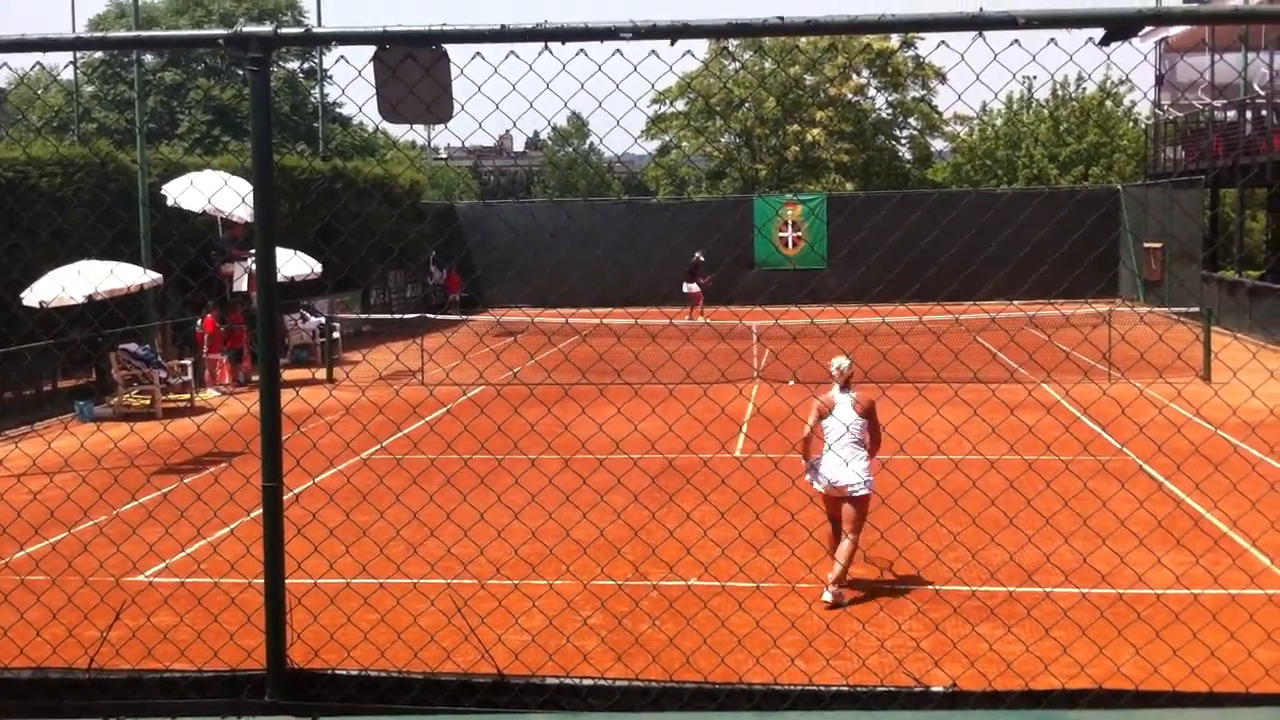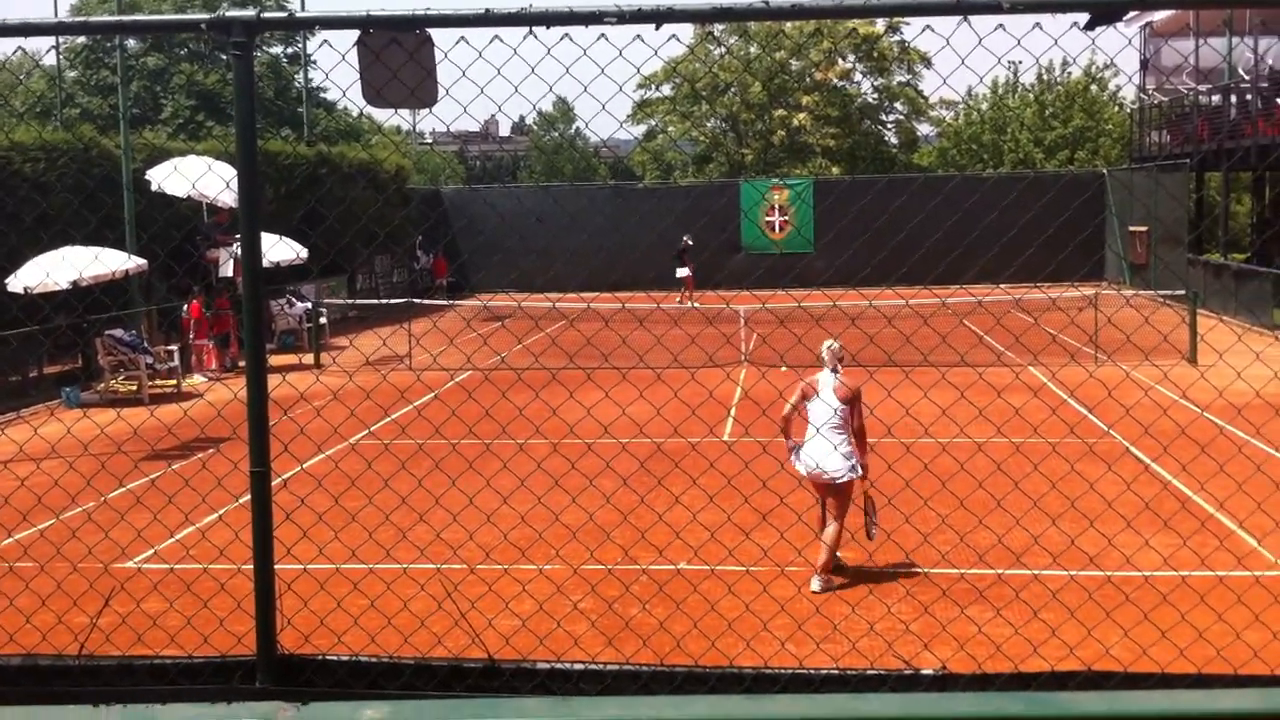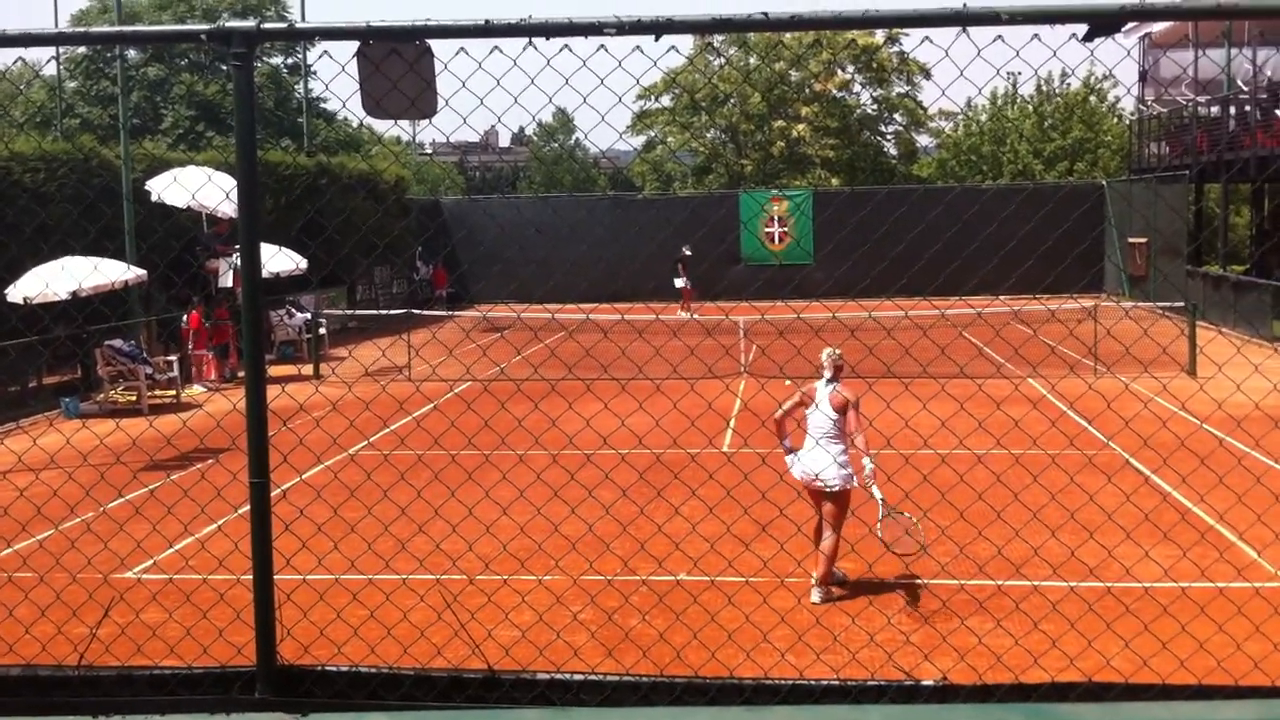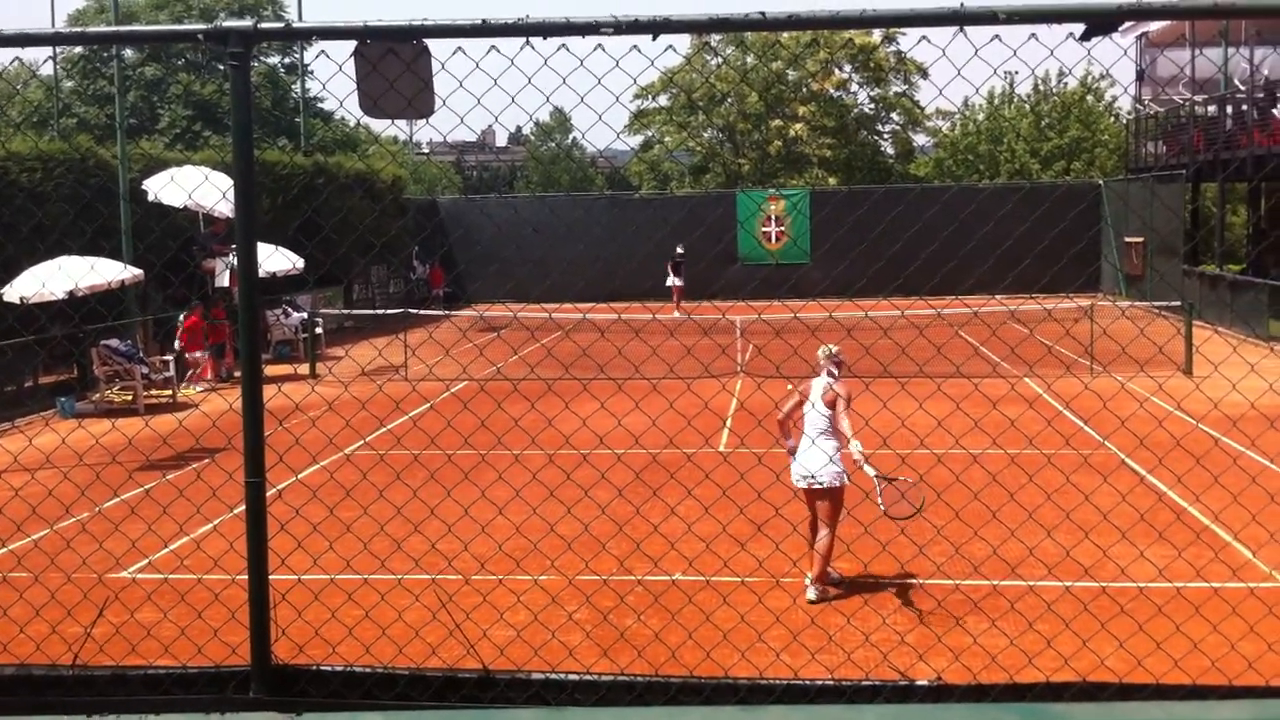
dt=0.2s
person 1, frame 1
left shoulder: (822, 401)
right shoulder: (866, 402)
left elbow: (807, 435)
right elbow: (876, 440)
left wrist: (807, 463)
left hip: (828, 470)
right hip: (857, 473)
left knee: (836, 524)
right knee: (851, 534)
left ankle: (837, 576)
right ankle: (833, 587)
person 1, frame 2
left shoulder: (808, 383)
right shoulder: (851, 388)
left elbow: (786, 415)
right elbow: (858, 429)
left wrist: (789, 442)
right wrist: (863, 460)
left hip: (812, 456)
right hip: (840, 459)
left knee: (828, 507)
right knee: (835, 520)
left ankle: (828, 558)
right ankle: (820, 577)
person 1, frame 3
left shoulder: (808, 391)
right shoulder: (848, 395)
left elbow: (778, 417)
right elbow: (856, 432)
left wrist: (786, 445)
right wrist: (867, 463)
left hip: (808, 463)
right hip: (834, 467)
left knee: (824, 519)
right knee: (832, 529)
left ankle: (823, 571)
right ankle: (820, 588)
person 1, frame 4
left shoulder: (807, 388)
right shoulder: (841, 389)
left elbow: (782, 417)
right elbow: (842, 420)
left wrist: (789, 442)
right wrist: (854, 446)
left hip: (804, 461)
right hip: (826, 464)
left knee: (817, 520)
right knee: (827, 527)
left ankle: (817, 572)
right ankle: (816, 586)
